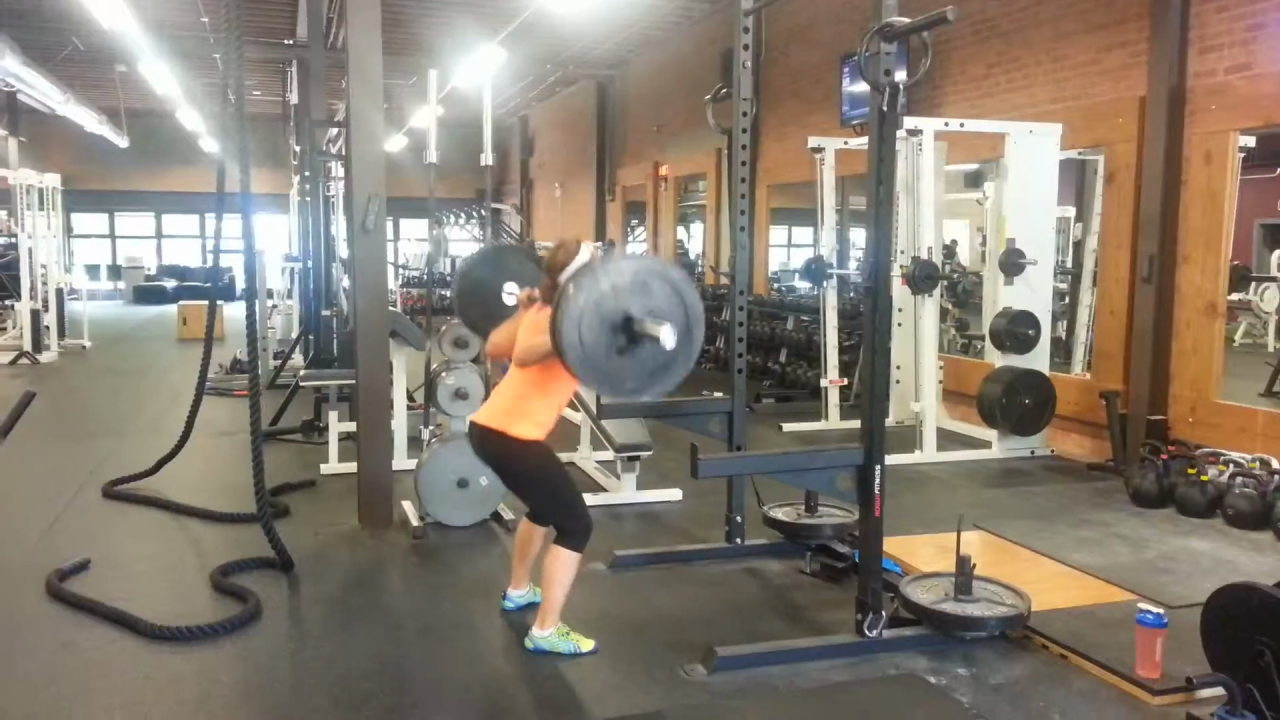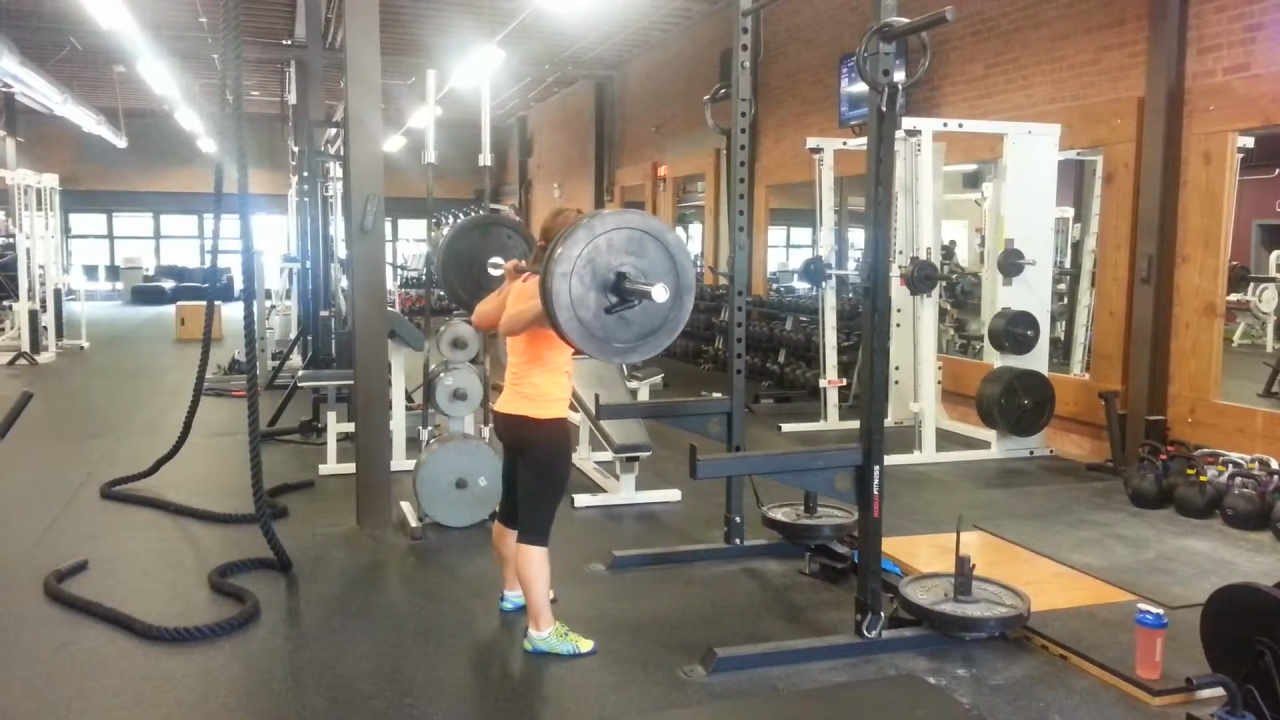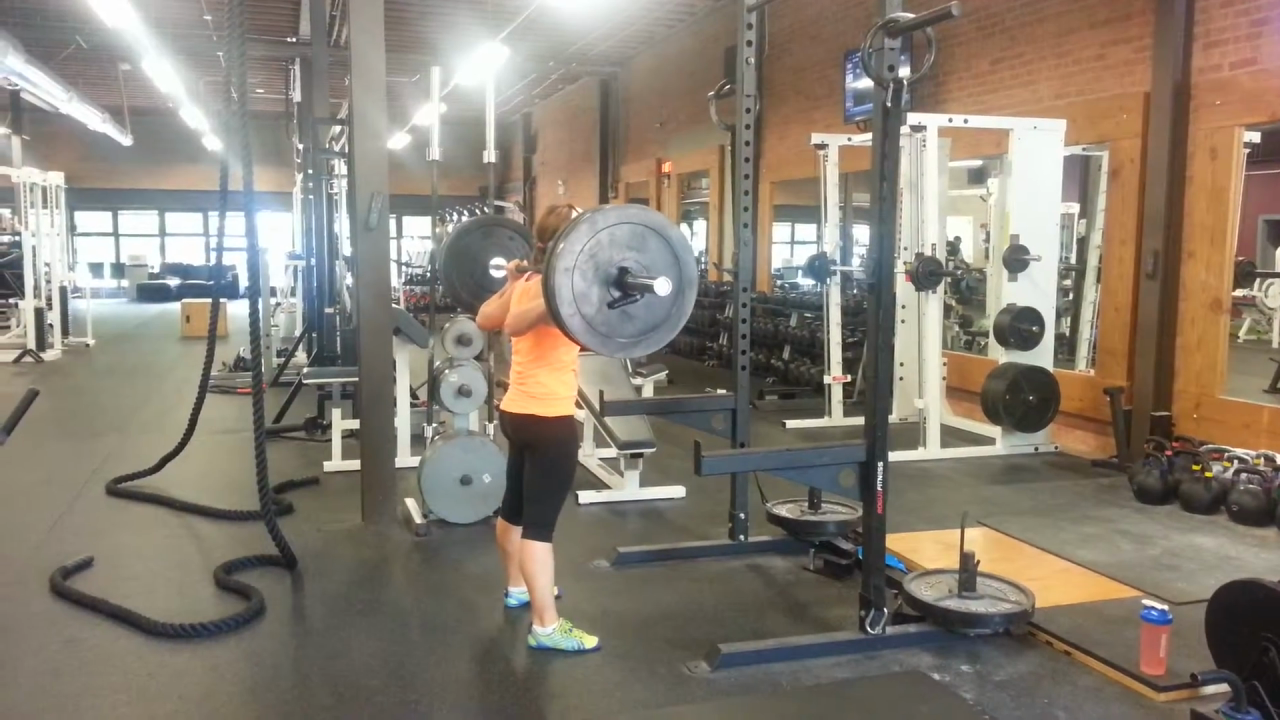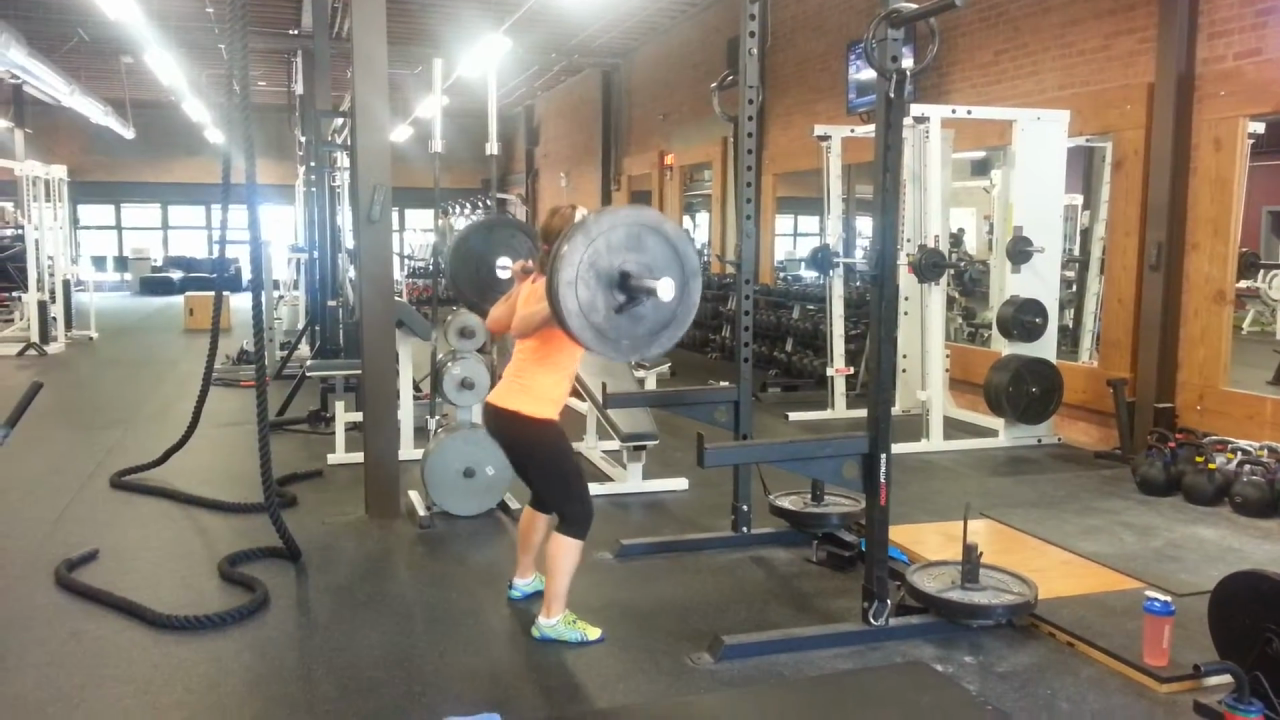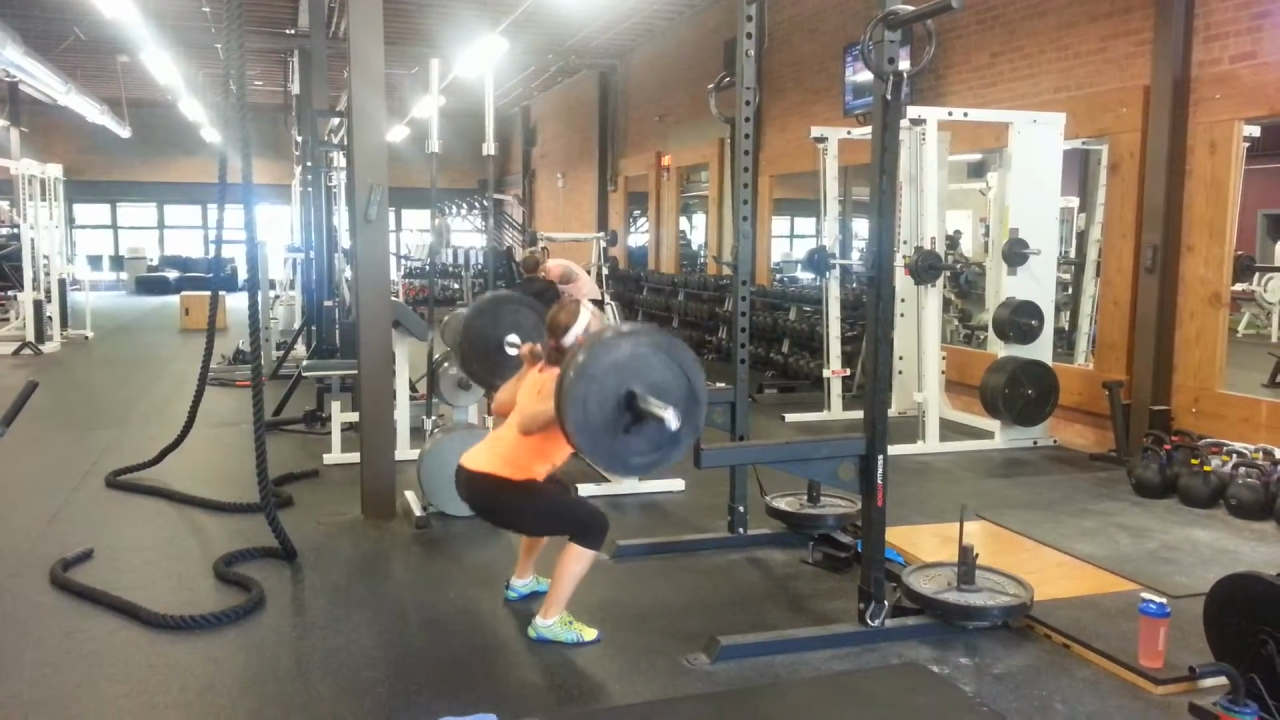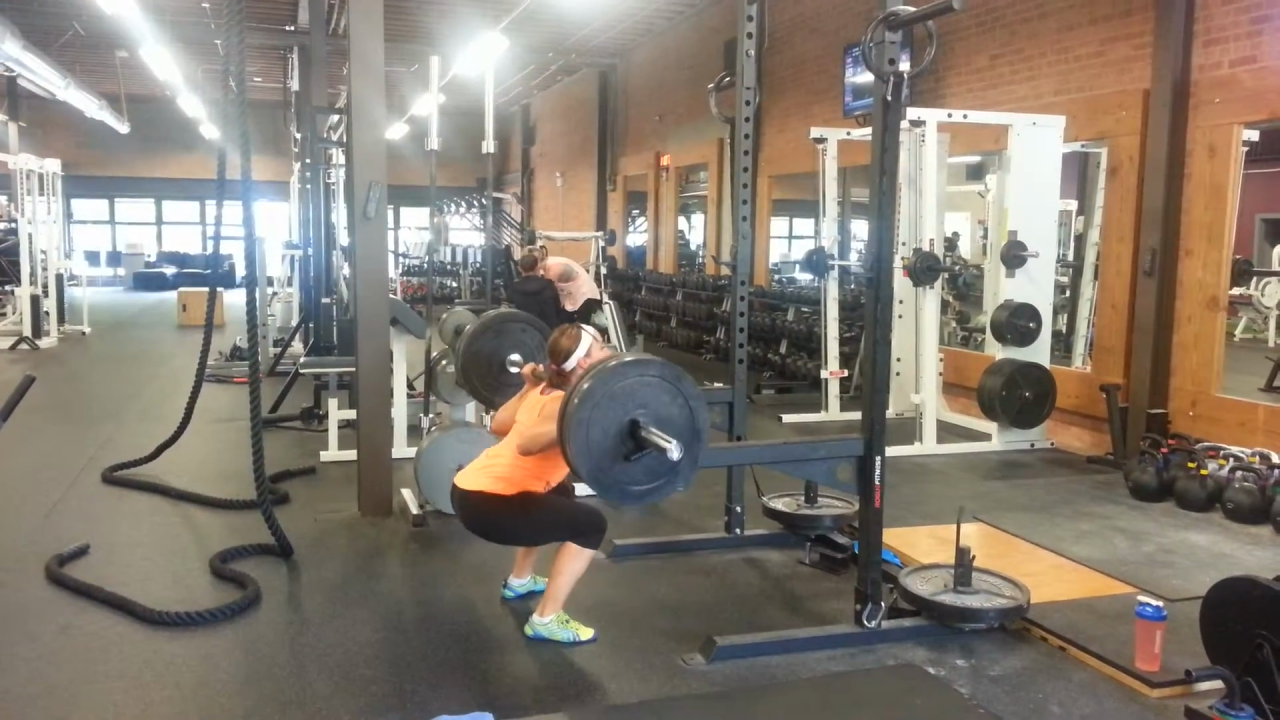
dt=0.5s
person 1, frame 1
left shoulder: (540, 312)
left elbow: (494, 348)
right elbow: (524, 356)
left wrist: (523, 310)
left hip: (489, 427)
right hip: (514, 438)
left knee: (547, 508)
right knee: (576, 525)
left ankle: (518, 590)
right ankle: (546, 631)
person 1, frame 2
left shoulder: (526, 283)
left elbow: (480, 318)
right elbow: (510, 324)
left wrist: (509, 280)
left hip: (512, 414)
right hip: (540, 420)
left knee: (512, 512)
right knee: (535, 526)
left ankle: (513, 591)
right ankle: (542, 631)
person 1, frame 3
left shoulder: (529, 282)
left elbow: (485, 319)
right elbow: (516, 325)
left wrist: (511, 282)
left hip: (518, 411)
right hip: (548, 419)
left knee: (516, 507)
right knee: (539, 522)
left ankle: (518, 588)
right ankle: (547, 627)
person 1, frame 4
left shoulder: (536, 281)
left elbow: (494, 323)
right elbow: (522, 327)
left wrist: (518, 282)
left hip: (504, 408)
right hip: (529, 417)
left knee: (547, 496)
right knee: (577, 514)
left ankle: (523, 579)
right ankle: (552, 620)
person 1, frame 5
left shoulder: (544, 370)
left elbow: (500, 406)
right elbow: (527, 424)
left wrist: (527, 365)
left hip: (476, 472)
right hip: (491, 485)
left knee: (557, 494)
right knee: (592, 524)
left ankle: (521, 581)
right ankle: (549, 622)
person 1, frame 6
left shoulder: (545, 390)
left elbow: (499, 425)
right elbow: (527, 444)
left wrist: (528, 385)
left hip: (471, 488)
right hip: (485, 504)
left knee: (560, 495)
right knee: (591, 524)
left ankle: (519, 580)
right ankle: (546, 620)
